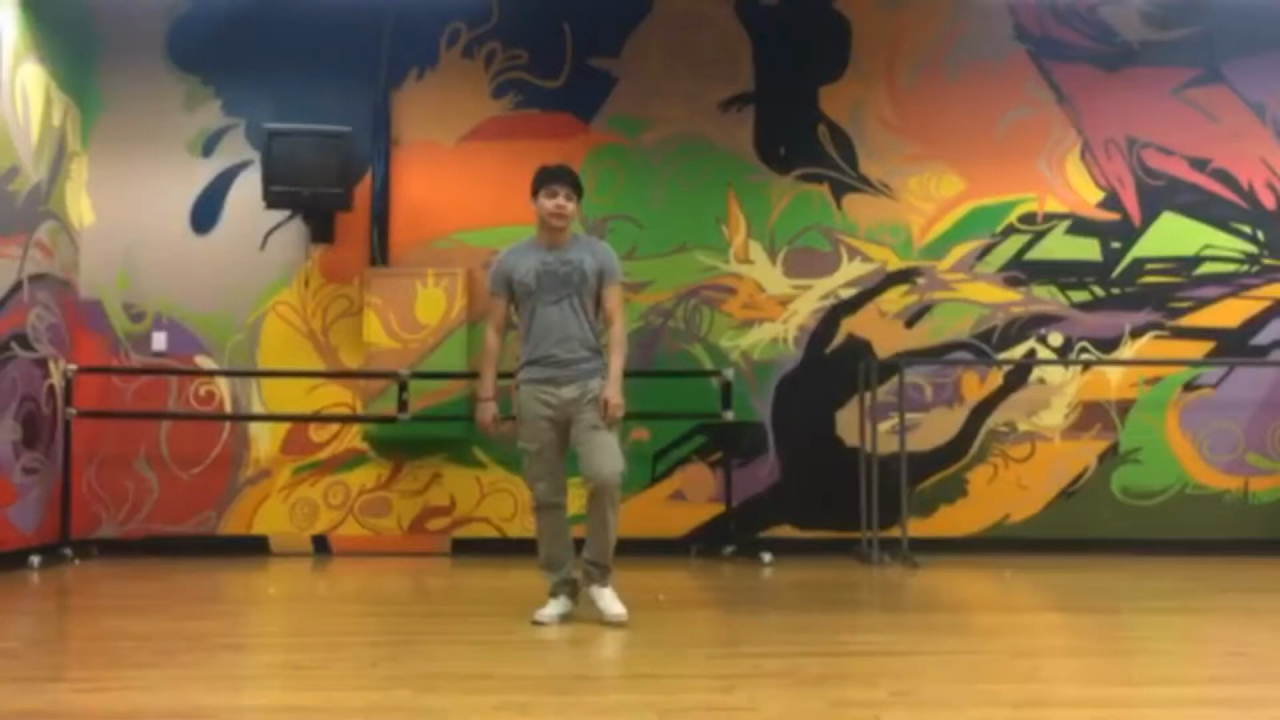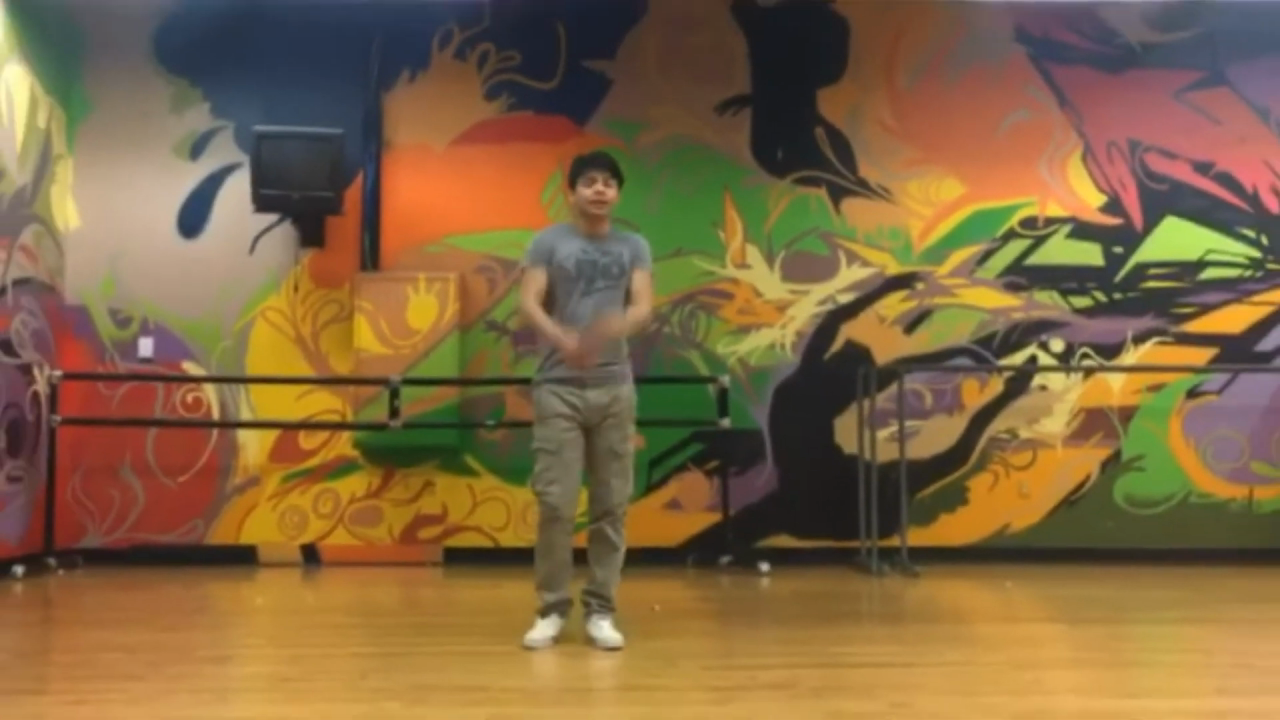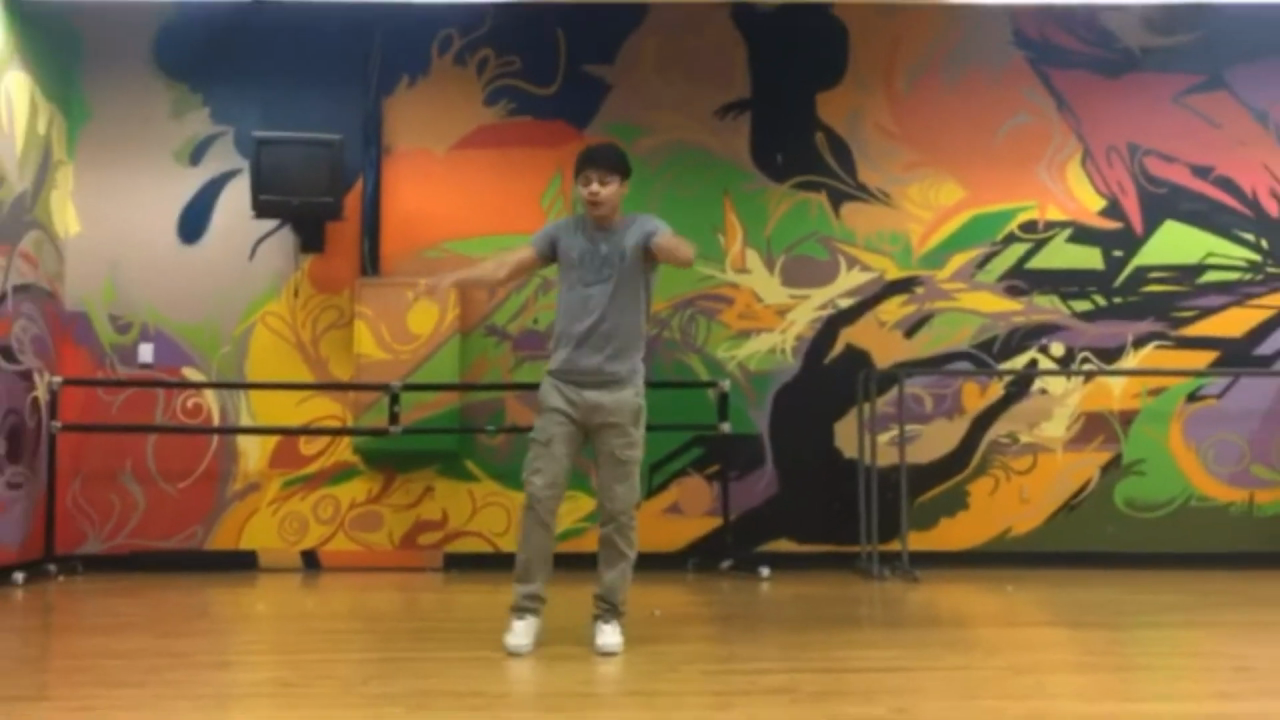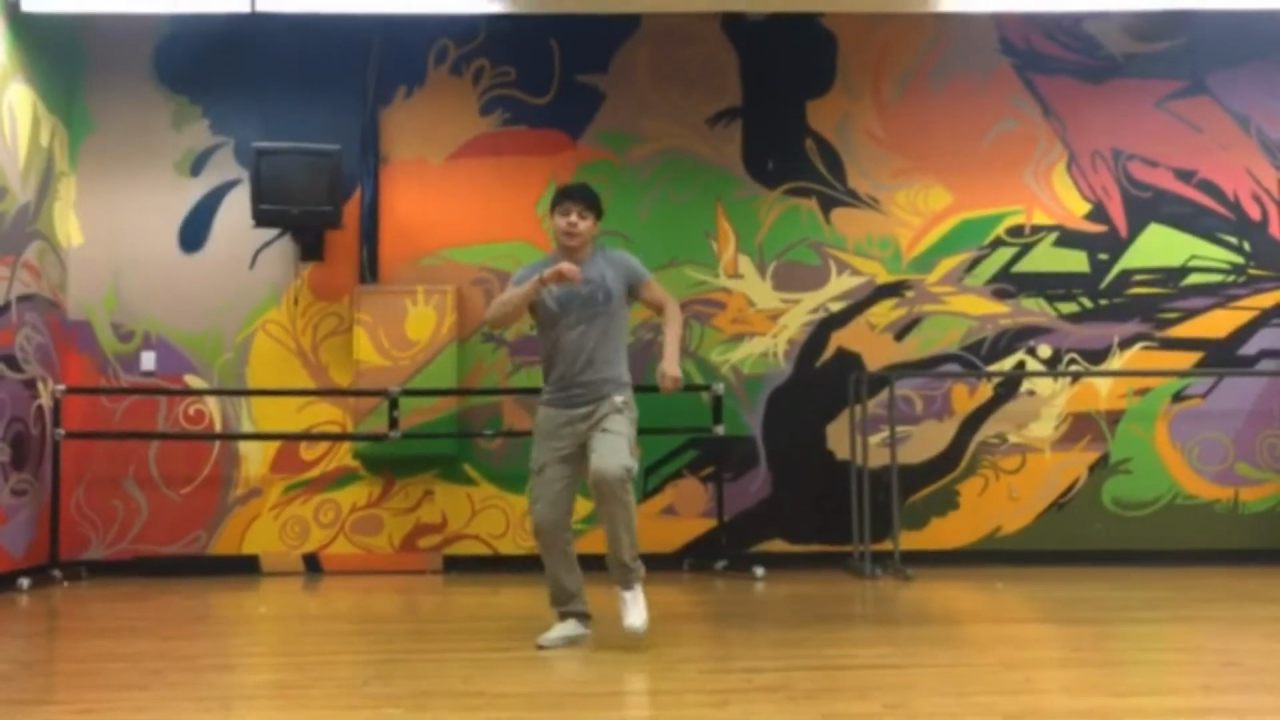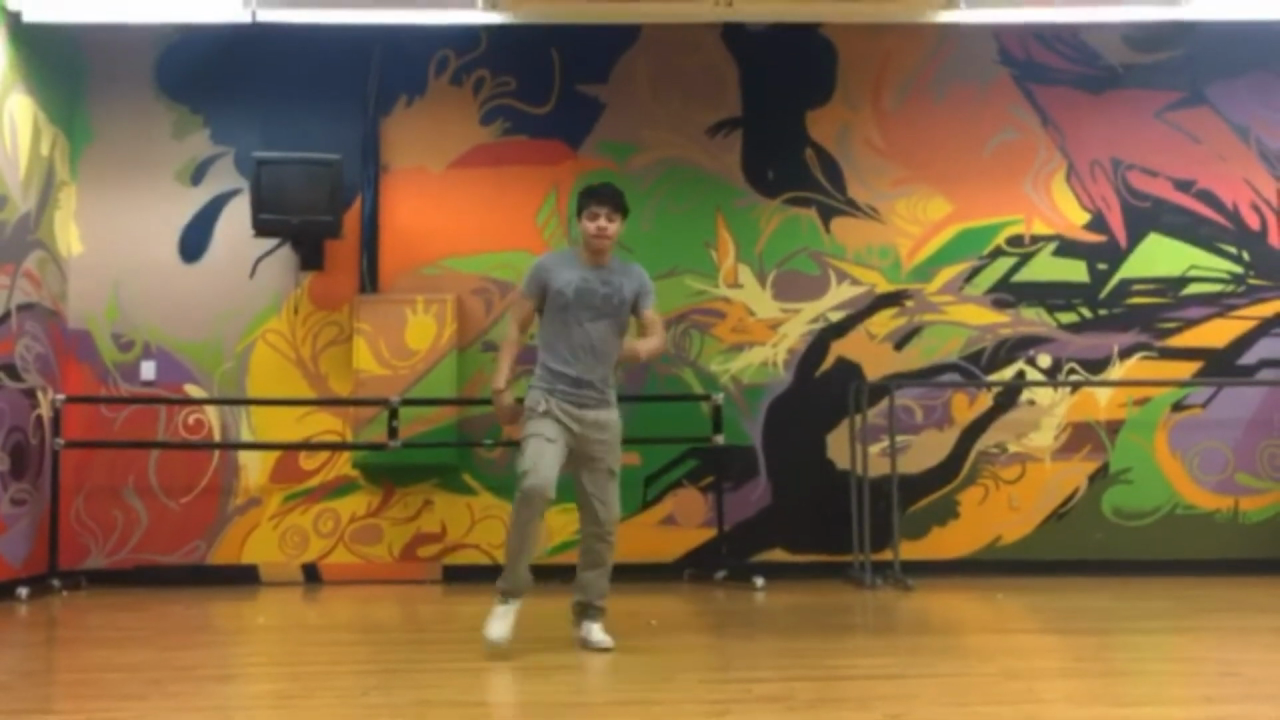
dt=1s
person 1, frame 1
left shoulder: (600, 256)
right shoulder: (510, 261)
left elbow: (615, 324)
right elbow: (494, 330)
left wrist: (614, 383)
right wrist: (486, 395)
left hip: (590, 385)
right hip: (535, 390)
left knee: (606, 476)
right knee: (546, 496)
left ankle: (597, 575)
right ankle: (561, 590)
person 1, frame 2
left shoulder: (634, 247)
right shoulder: (547, 243)
left elbow: (645, 303)
right elbow: (529, 304)
left wrist: (622, 323)
right wrist: (558, 338)
left hip: (615, 389)
right hip: (557, 390)
left knee: (611, 505)
right knee: (556, 502)
left ankle: (601, 609)
right ankle: (552, 607)
person 1, frame 3
left shoulder: (644, 229)
right shoulder: (562, 232)
left elbow: (683, 252)
right elbow: (509, 266)
left wrist: (670, 251)
right wrist: (455, 281)
left hip: (619, 393)
right hip: (562, 390)
left knee: (619, 509)
right knee: (540, 500)
left ankle: (609, 615)
right ankle: (528, 608)
person 1, frame 4
left shoulder: (619, 264)
right shoulder: (534, 275)
left elbow: (669, 308)
right elbow: (495, 319)
left wrist: (670, 358)
right wrist: (543, 280)
left hip: (611, 404)
right hip: (556, 412)
left knee: (610, 474)
right knee: (547, 519)
left ankle: (629, 578)
right ankle: (573, 615)
person 1, frame 5
left shoulder: (636, 279)
right shoulder: (550, 266)
left elbow: (659, 336)
right elbow: (517, 325)
left wrist: (640, 346)
right wrist: (502, 386)
left hip: (602, 412)
right hip: (549, 404)
left knee: (603, 519)
right knee: (536, 491)
left ankle: (588, 616)
right ankle: (510, 594)
